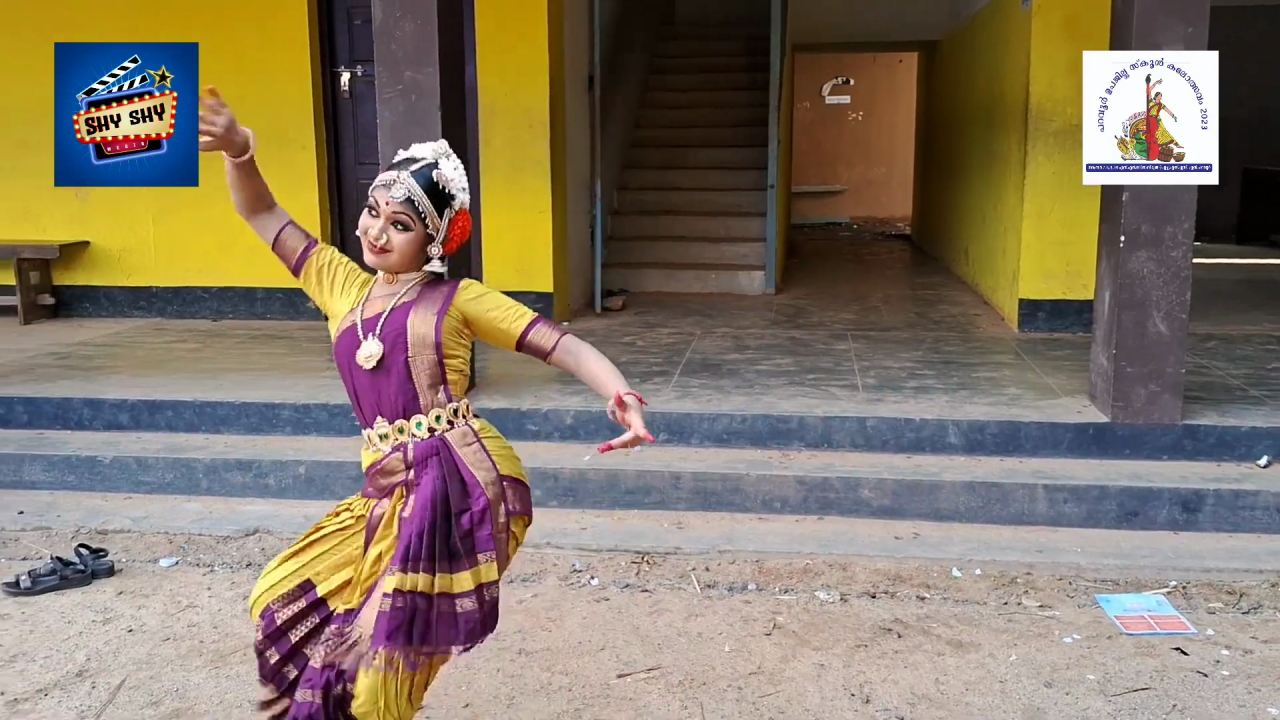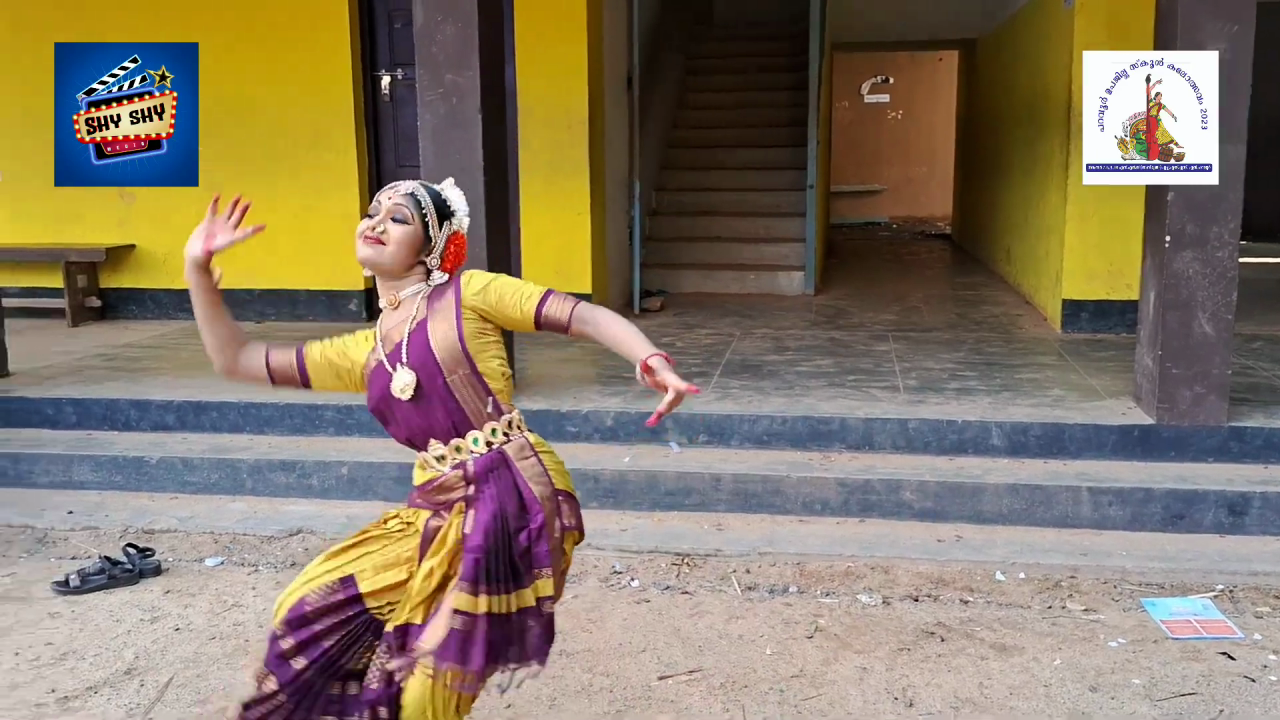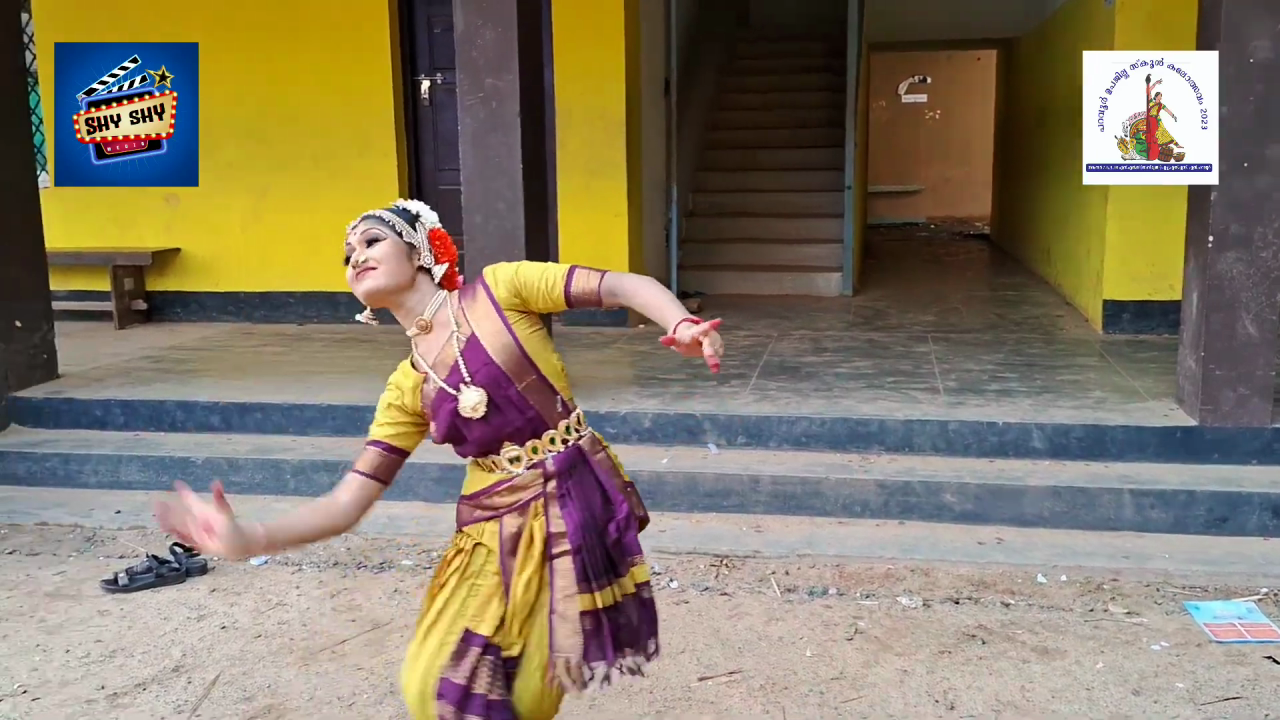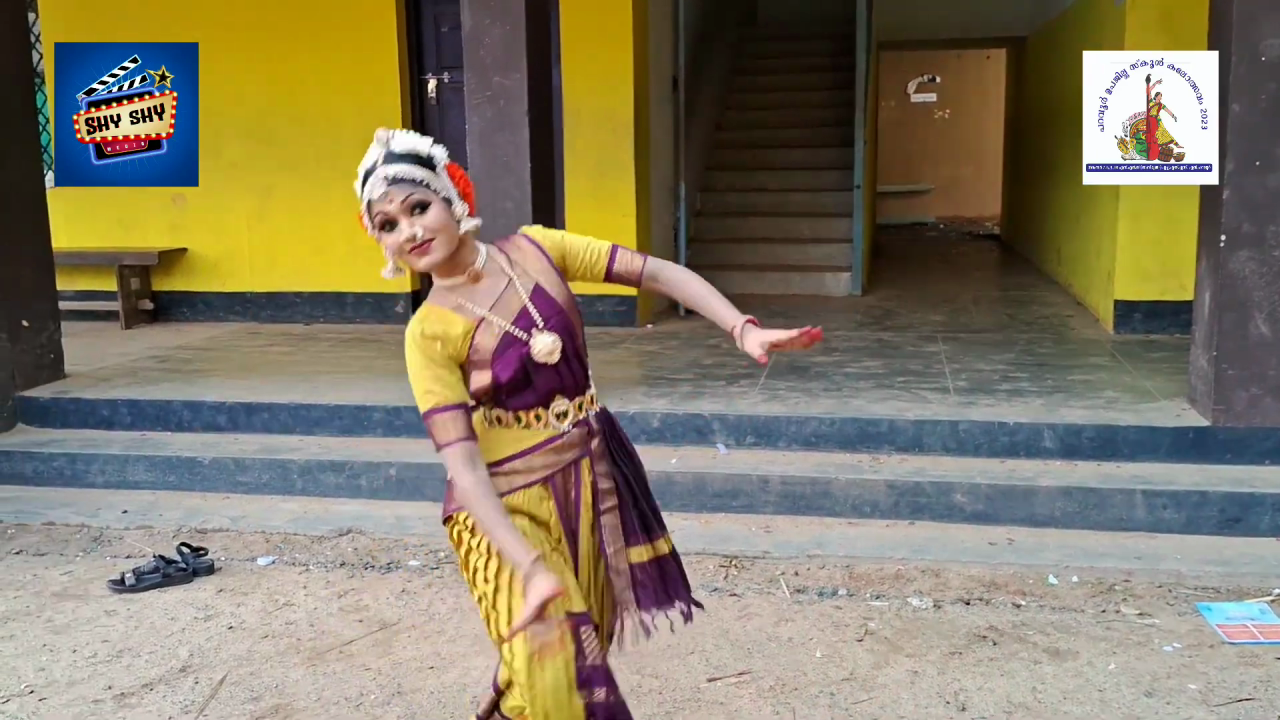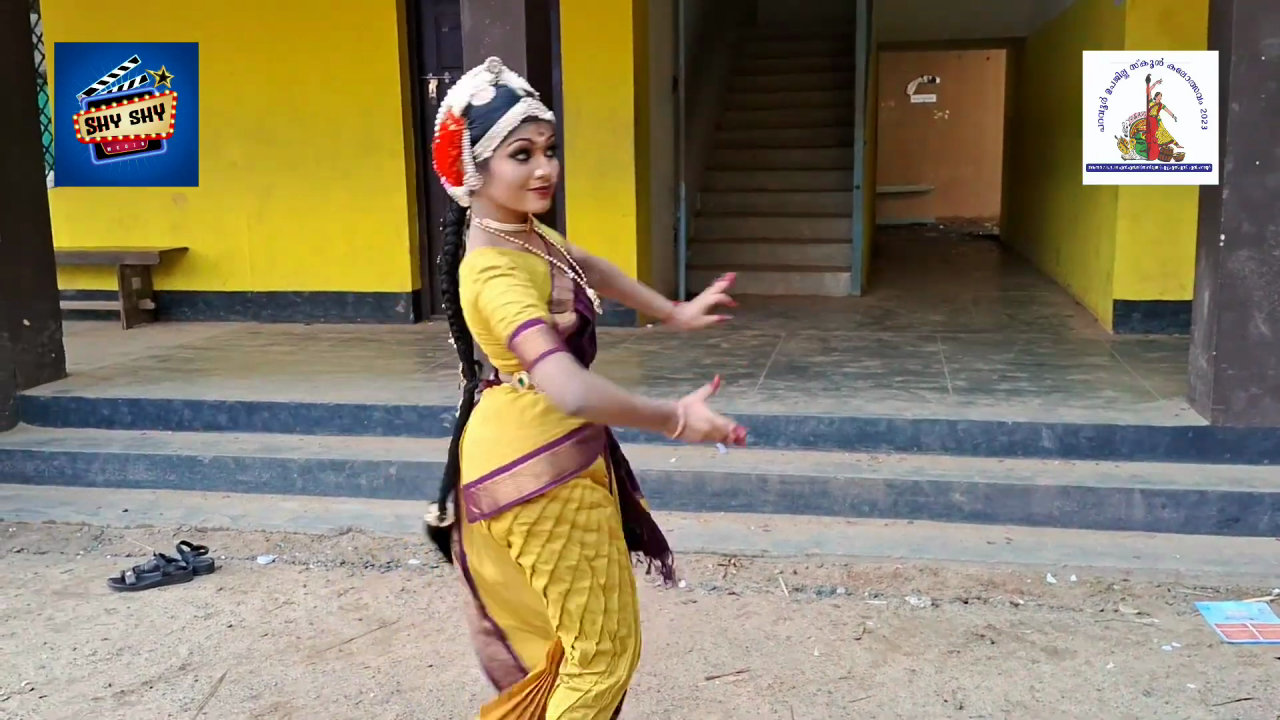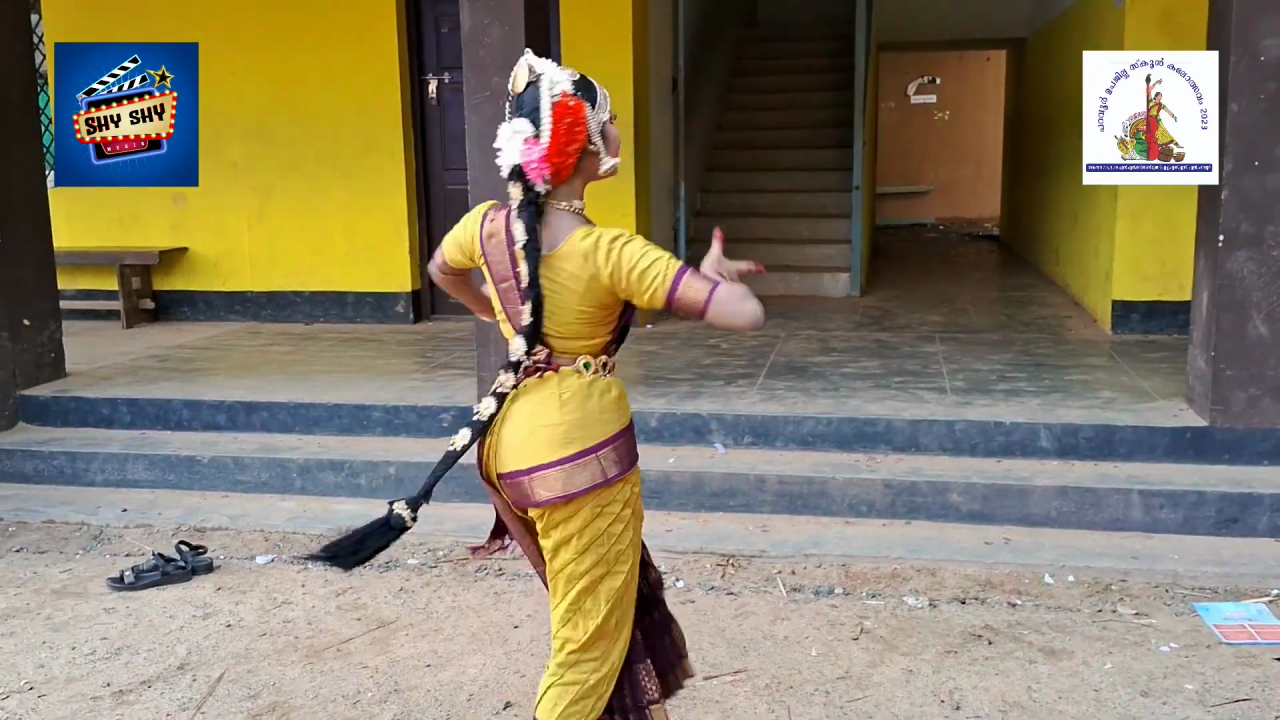
dt=0.2s
person 1, frame 1
left shoulder: (457, 299)
right shoulder: (345, 289)
left elbow: (567, 347)
right elbow: (263, 214)
left wrist: (622, 398)
right wrist: (238, 152)
left hip: (461, 494)
right hip: (392, 499)
right knee: (282, 601)
person 1, frame 2
left shoulder: (470, 295)
right shoulder: (360, 353)
left elbow: (586, 316)
right elbow: (237, 361)
left wrist: (650, 359)
right wrist: (198, 268)
left hip: (513, 506)
right hip: (439, 517)
right knee: (307, 614)
person 1, frame 3
left shoulder: (500, 287)
right shoulder: (407, 387)
left elbow: (630, 286)
right elbow: (345, 506)
left wrist: (682, 323)
right wrist: (245, 540)
left hip: (580, 508)
right hip: (497, 524)
person 1, frame 4
left shoulder: (533, 247)
right shoulder: (429, 335)
left elbow: (657, 270)
right elbow: (463, 465)
left wrist: (743, 329)
right wrist: (530, 568)
left hip: (590, 472)
right hip: (509, 496)
left knee: (579, 664)
person 1, frame 5
left shoulder: (523, 231)
right shoulder: (497, 276)
left elbow: (582, 267)
right elbow: (570, 389)
left wrist: (673, 313)
right wrist: (677, 419)
left hip: (553, 453)
right hip: (532, 467)
left knee: (537, 636)
right knee: (604, 656)
person 1, frame 6
left shoulder: (490, 224)
right shoulder: (611, 251)
left elbow: (442, 269)
right elbow: (745, 315)
right wrist: (713, 277)
left hip: (511, 433)
right hip: (576, 448)
left knee: (613, 606)
right knee: (592, 644)
